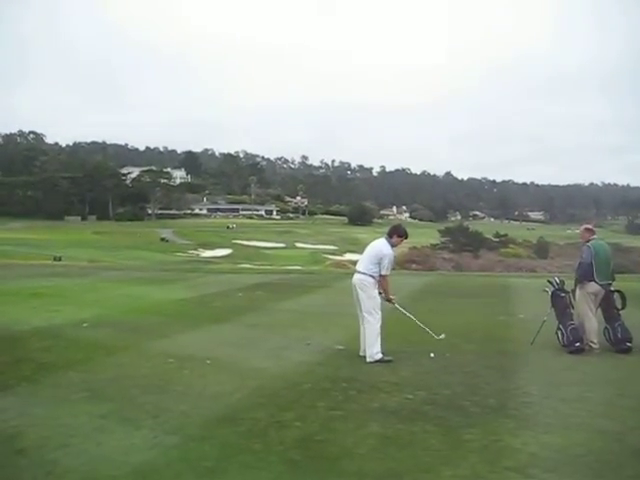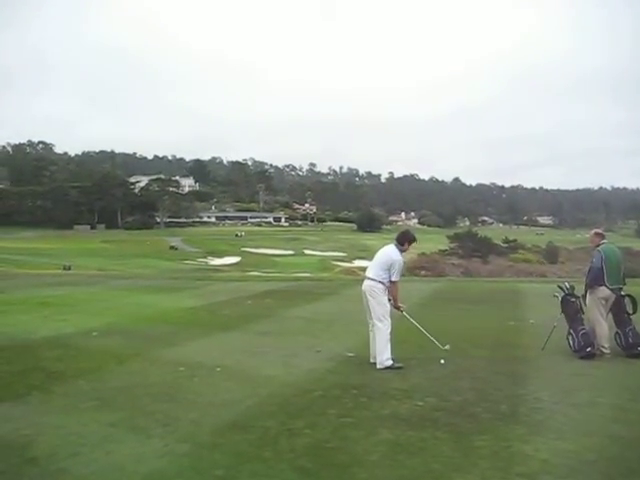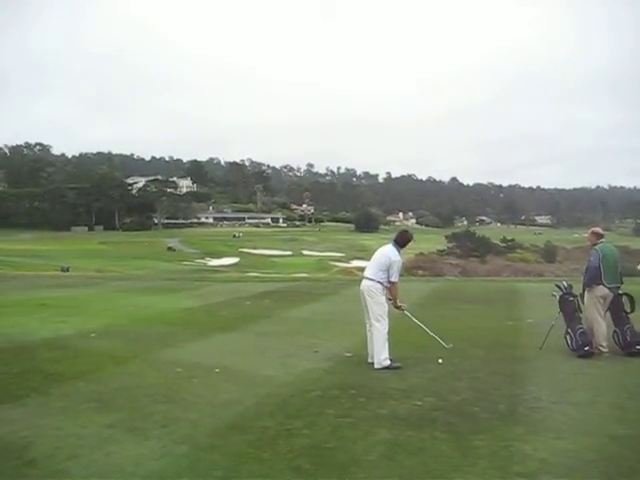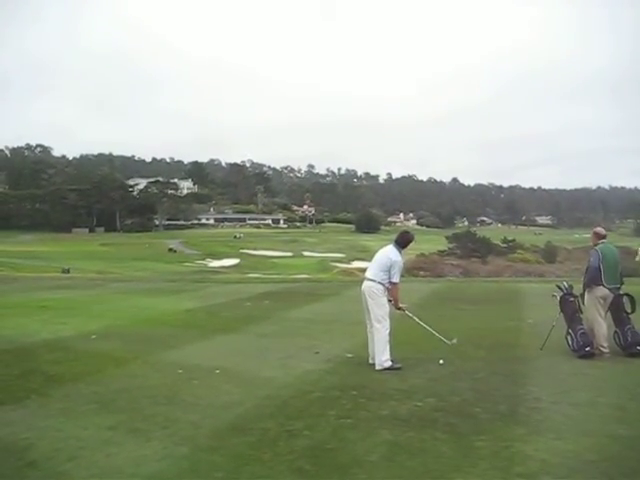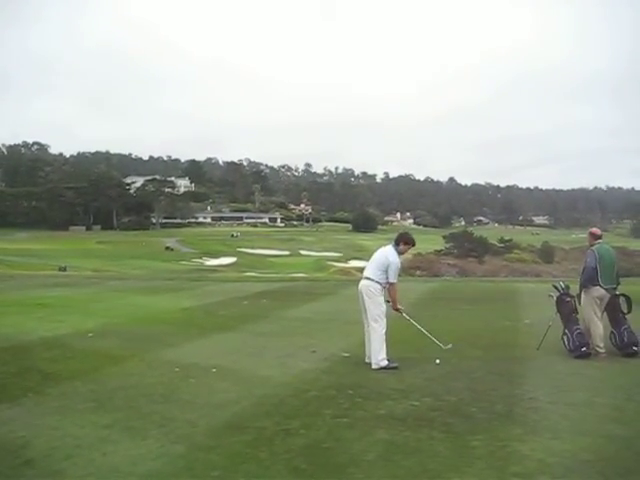
dt=0.5s
person 1, frame 1
left shoulder: (378, 242)
right shoulder: (388, 252)
right elbow: (383, 277)
left wrist: (380, 291)
right wrist: (387, 295)
left hip: (358, 278)
right hip: (366, 281)
left knee: (365, 317)
right knee: (373, 318)
left ankle: (365, 350)
right ankle: (374, 355)
person 1, frame 2
left shoulder: (387, 248)
right shoulder: (397, 258)
right elbow: (394, 283)
left wrist: (389, 297)
right wrist: (396, 302)
left hip: (368, 284)
right hip: (376, 288)
left knee: (374, 323)
right knee: (383, 325)
left ankle: (376, 356)
right ankle: (384, 361)
person 1, frame 3
left shoulder: (385, 248)
right shoulder: (396, 258)
right elbow: (393, 283)
left wrist: (389, 295)
right wrist: (396, 302)
left hip: (366, 284)
right hip: (374, 288)
left knee: (372, 323)
right knee: (380, 324)
left ankle: (374, 356)
right ankle: (381, 361)
person 1, frame 4
left shoulder: (386, 249)
right shoulder: (397, 259)
right elbow: (394, 284)
left wrist: (390, 297)
right wrist: (397, 303)
left hip: (368, 285)
right hip: (376, 289)
left knee: (373, 324)
right knee: (382, 326)
left ankle: (375, 357)
right ankle: (383, 362)
person 1, frame 5
left shoulder: (385, 249)
right shoulder: (394, 259)
right elbow: (392, 284)
left wrist: (392, 299)
right wrist: (395, 304)
left hip: (365, 284)
right hip: (373, 288)
left knee: (370, 324)
right knee: (378, 325)
left ankle: (371, 356)
right ankle: (379, 361)
person 2, frame 1
left shoulder: (589, 246)
right shoulder: (606, 246)
left elbow: (584, 265)
right elbow: (610, 266)
left wrist: (578, 280)
right wrist: (609, 281)
left hip: (588, 284)
right hip: (602, 285)
left knee: (587, 315)
right knee: (591, 314)
left ankle: (593, 344)
right ankle: (589, 340)
person 2, frame 2
left shoulder: (599, 251)
right shoulder: (616, 251)
left elbow: (595, 270)
right elbow: (621, 271)
left wrist: (588, 285)
right wrist: (620, 286)
left hip: (599, 289)
right hip: (613, 290)
left knee: (598, 320)
right knee: (601, 318)
left ankle: (604, 349)
right ankle: (602, 345)
person 2, frame 3
left shoulder: (597, 250)
right shoulder: (613, 249)
left elbow: (592, 269)
right elbow: (618, 269)
left wrist: (586, 284)
right wrist: (618, 284)
left hip: (597, 288)
right hip: (611, 288)
left knee: (595, 319)
right knee: (599, 317)
left ankle: (602, 348)
right ankle: (599, 344)
person 2, frame 4
left shoulder: (596, 251)
right shoulder: (614, 250)
left elbow: (592, 270)
right elbow: (619, 271)
left wrist: (586, 285)
right wrist: (618, 286)
left hip: (597, 289)
right hip: (611, 289)
left knee: (596, 319)
right knee: (599, 318)
left ankle: (603, 349)
right ankle: (599, 344)
person 2, frame 5
left shoulder: (593, 251)
right shoulder: (611, 250)
left elbow: (589, 270)
right elbow: (615, 271)
left wrist: (582, 285)
right wrist: (615, 286)
left hip: (593, 289)
right hip: (608, 290)
left knee: (593, 320)
right knee: (597, 318)
left ankle: (599, 349)
right ankle: (595, 344)
